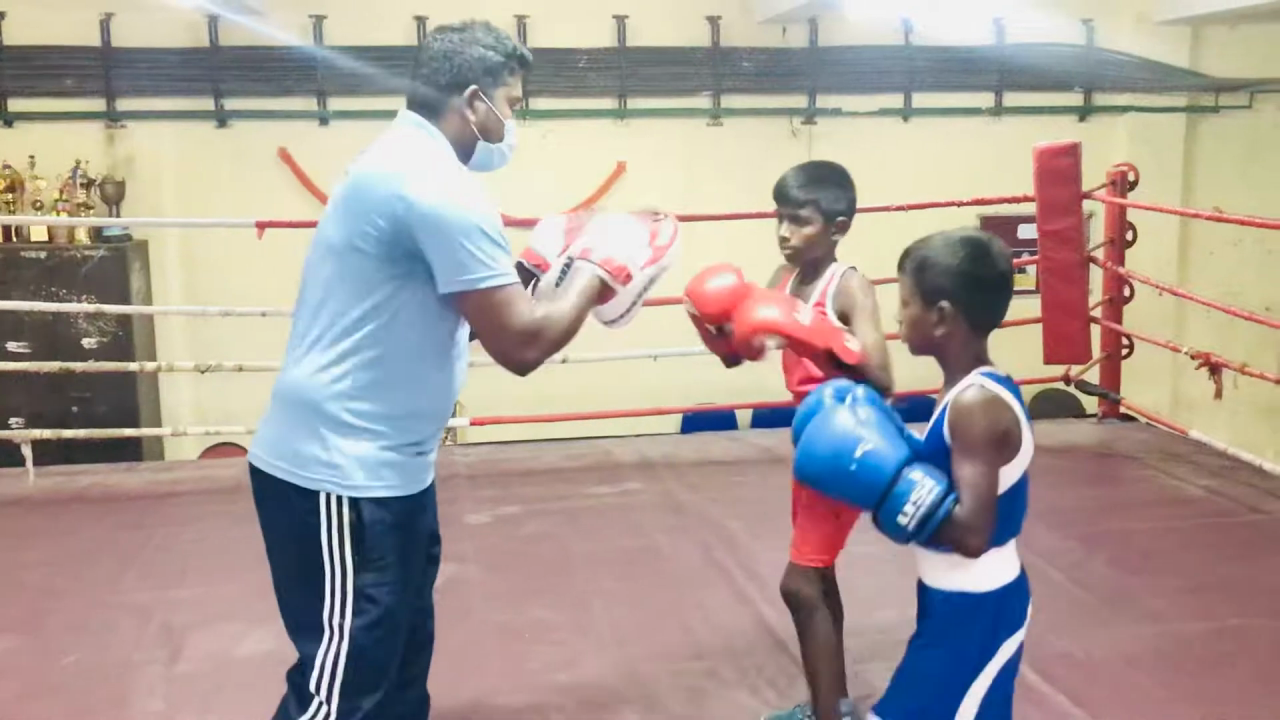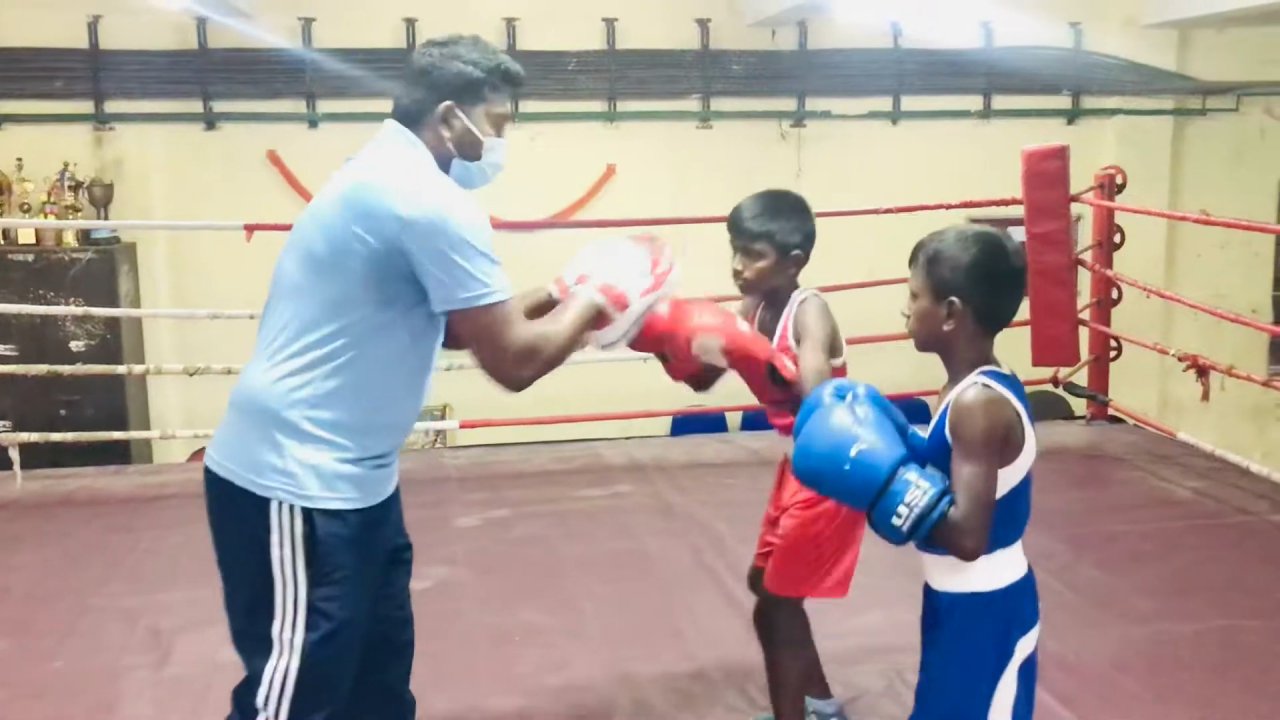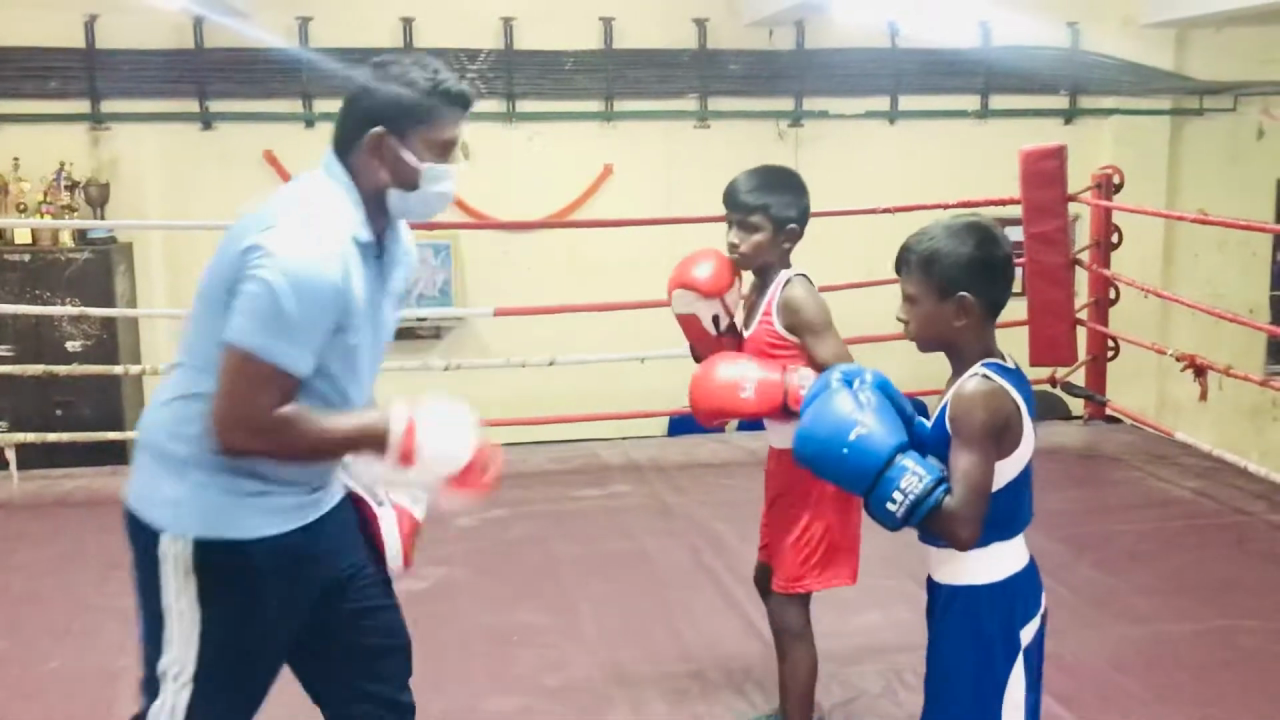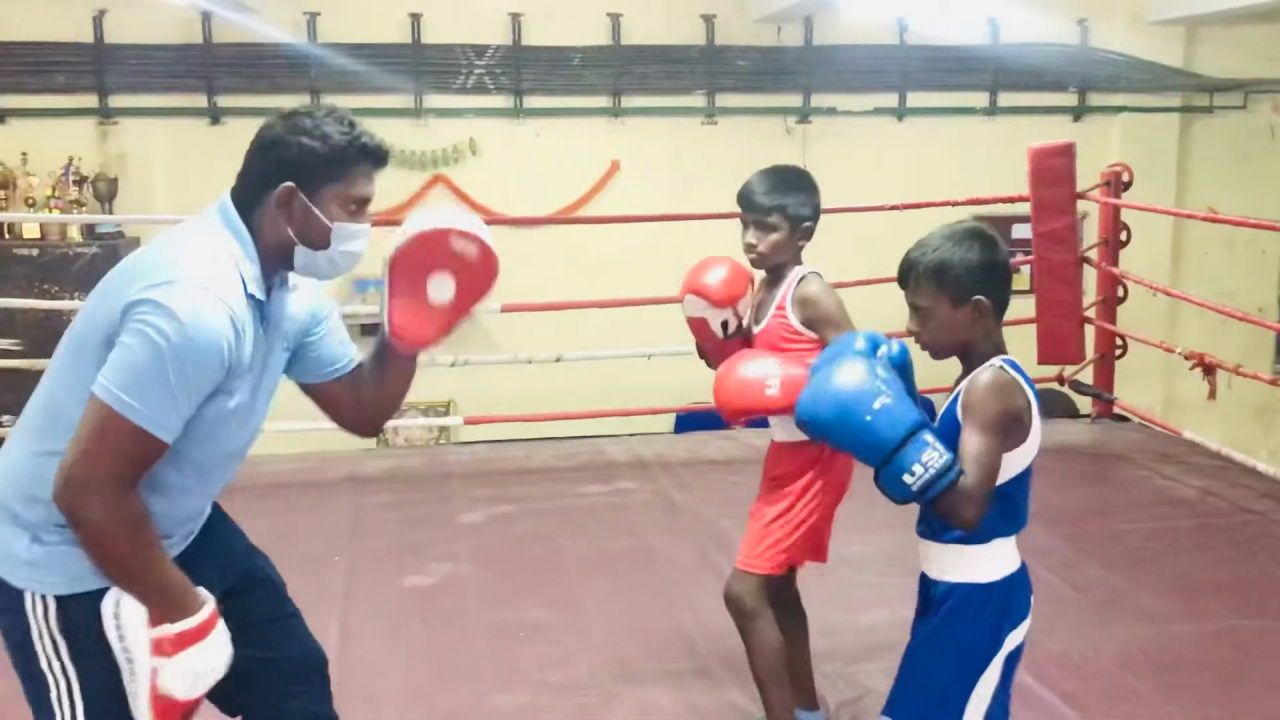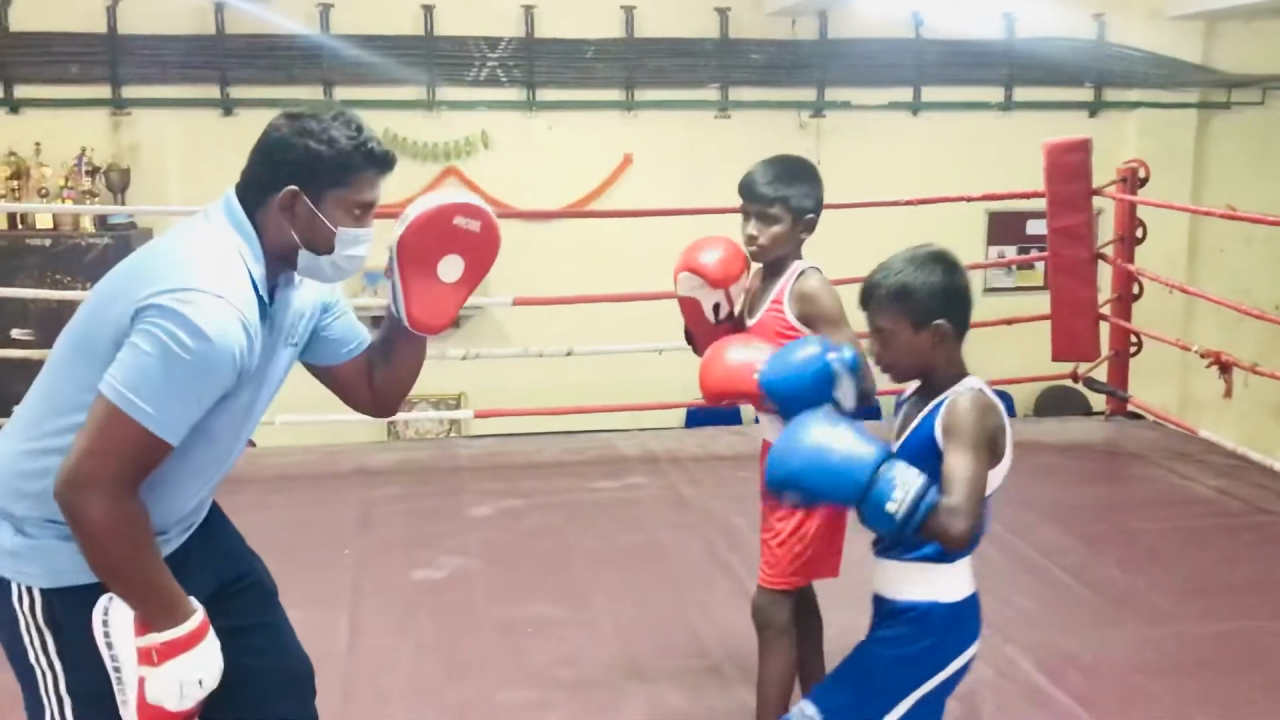
dt=0.3s
person 1, frame 1
left shoulder: (411, 168)
right shoulder: (434, 184)
right elbow: (521, 343)
left wrist: (530, 276)
right wrist: (593, 277)
left hip: (383, 472)
right hip: (343, 480)
person 1, frame 2
left shoulder: (391, 178)
right shoulder: (429, 202)
left elbow: (426, 323)
right elbow: (510, 364)
left wrist: (544, 303)
right wrist: (597, 300)
left hip: (349, 481)
right hip: (299, 488)
person 1, frame 3
left shoulder: (385, 235)
right shoulder: (307, 247)
right elbow: (242, 427)
left wrist: (379, 429)
right wrist: (387, 434)
left hip: (310, 508)
right hip: (212, 523)
person 1, frame 4
left shoulder: (294, 288)
right shoulder: (196, 303)
left elbow: (362, 409)
right elbow: (87, 490)
left wrist: (408, 324)
right wrist: (177, 612)
left hip: (180, 532)
right hip: (69, 562)
person 1, frame 5
left shoulder: (297, 282)
right shoulder: (207, 307)
left elbow: (376, 392)
right elbow: (88, 491)
left wrist: (417, 308)
right wrist: (168, 620)
left hip: (175, 528)
right hip: (63, 554)
person 2, frame 1
left shoulder: (851, 287)
right shoulder: (783, 279)
left elbow: (880, 378)
right elbow: (737, 354)
left wrist: (814, 339)
right wrist: (713, 325)
left knee: (801, 584)
right knee: (814, 576)
person 2, frame 2
left shoulder: (810, 313)
right shoulder: (753, 307)
left elbow: (809, 399)
right elbow: (701, 376)
left wrist: (748, 354)
right wrist: (663, 342)
right hip: (797, 468)
left knee: (774, 609)
right knee: (766, 584)
person 2, frame 3
left shoulder: (796, 296)
right shoulder: (756, 291)
right elbow: (742, 377)
left wrist: (772, 389)
right wrist: (713, 333)
right hip: (786, 458)
left knee: (787, 608)
right knee: (770, 581)
person 2, frame 4
left shoulder: (811, 293)
right shoulder: (761, 291)
right elbow: (746, 371)
right wrist: (717, 331)
left hip: (815, 458)
right hip: (787, 454)
left knee: (745, 592)
right knee: (777, 588)
person 2, frame 5
left shoulder: (808, 289)
right shoulder: (755, 280)
left elbow: (861, 385)
right elbow: (735, 363)
left knee: (772, 606)
right knee: (794, 590)
person 3, frame 1
left shoulder: (976, 404)
right shoulder: (979, 389)
left elbow: (971, 533)
left wrist: (884, 480)
right wrist: (893, 448)
left hip: (974, 610)
right hip: (973, 603)
person 3, frame 2
left shoulder: (977, 404)
right shoulder: (984, 388)
left elbow: (969, 536)
left wrist: (882, 477)
right wrist: (896, 442)
left hip: (983, 612)
right hip: (966, 604)
person 3, frame 3
left shoulder: (978, 394)
right shoulder: (992, 378)
left elbow: (962, 525)
left wrist: (880, 463)
right wrist: (901, 431)
left hip: (986, 602)
right hip: (975, 595)
person 3, frame 4
left shoulder: (993, 387)
right shoulder: (985, 381)
left elbow: (967, 506)
right elbow: (951, 464)
left wrist: (892, 436)
right wrist: (891, 415)
left hip: (978, 603)
right hip: (960, 594)
person 3, frame 5
left shoulder: (970, 408)
right shoulder: (918, 399)
left elbow: (958, 525)
left wrist: (863, 475)
right wrist: (831, 420)
left hip: (931, 622)
right hip: (911, 611)
